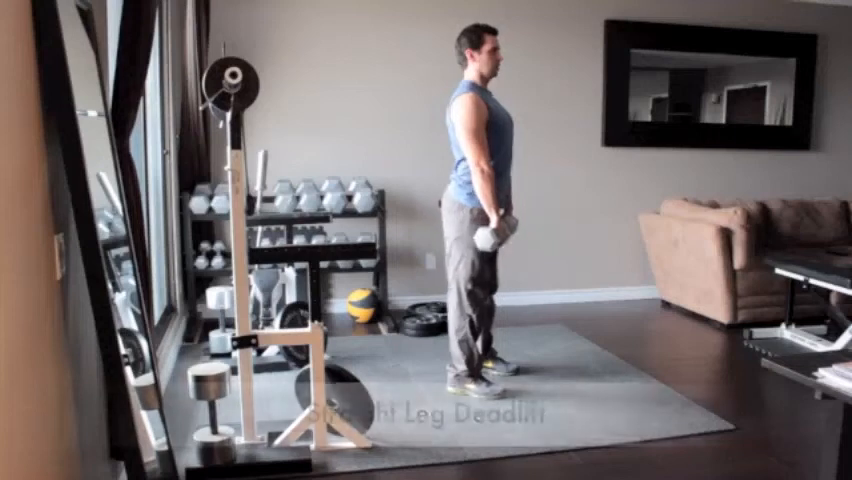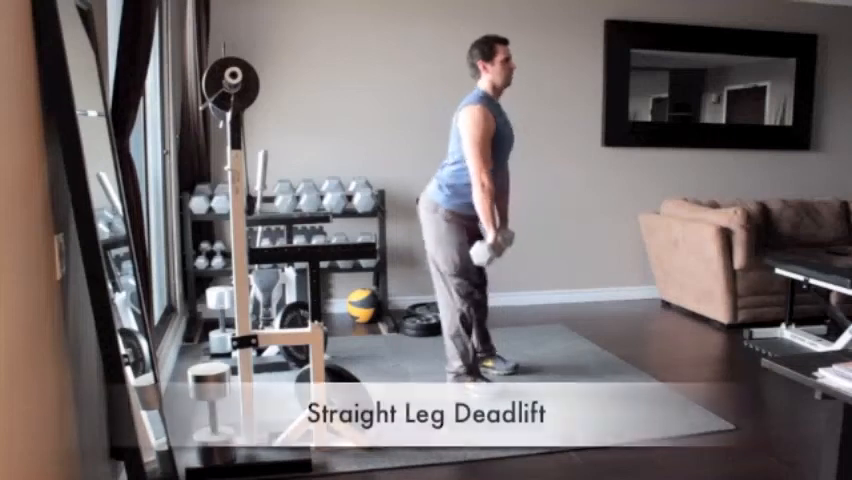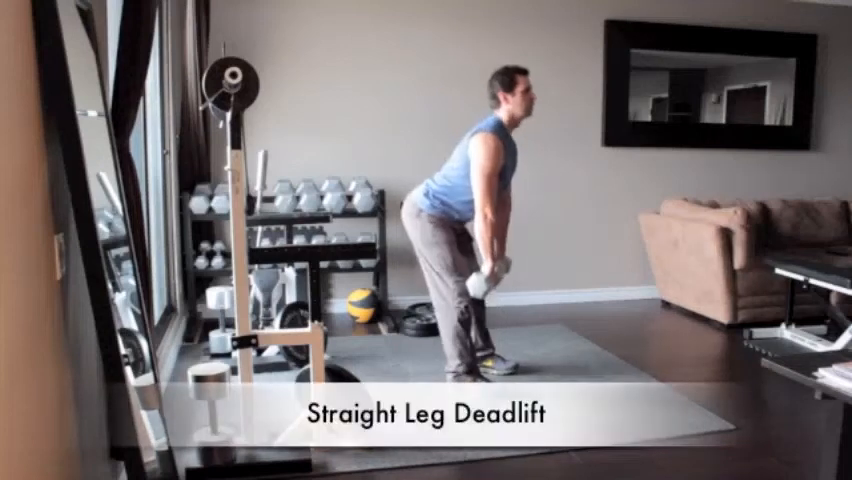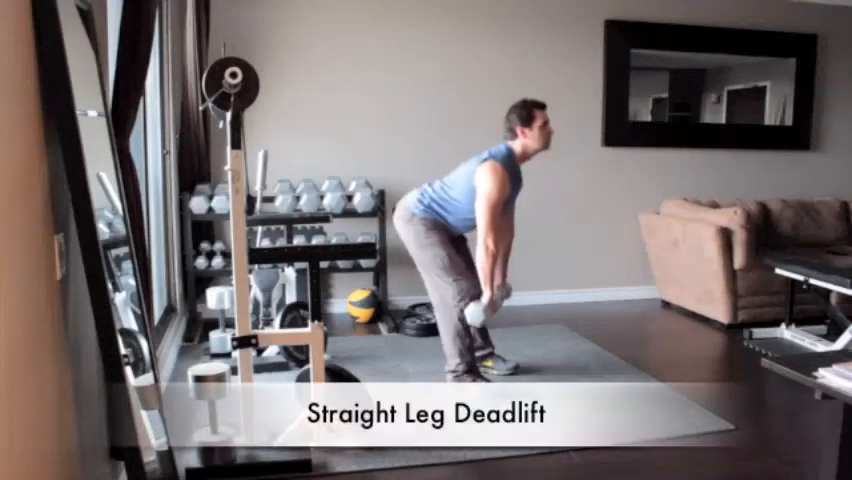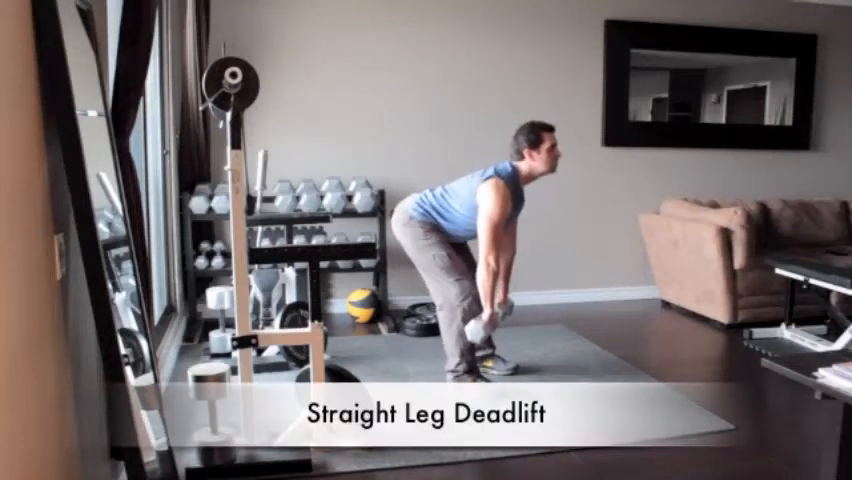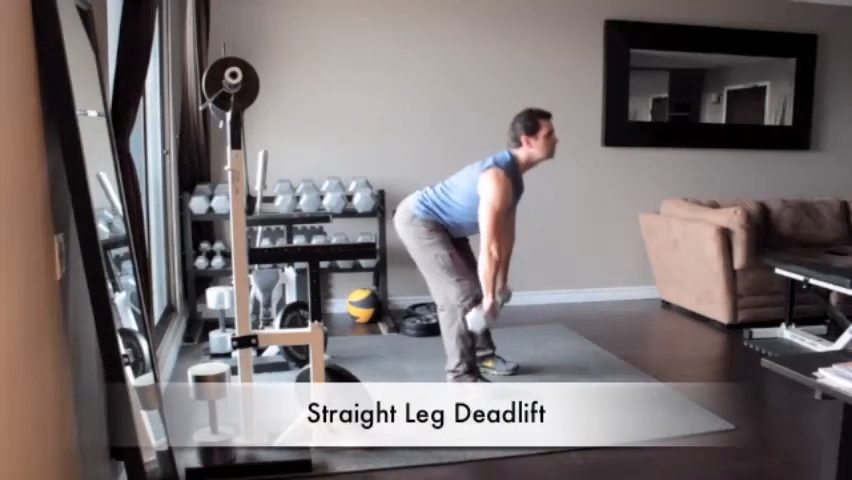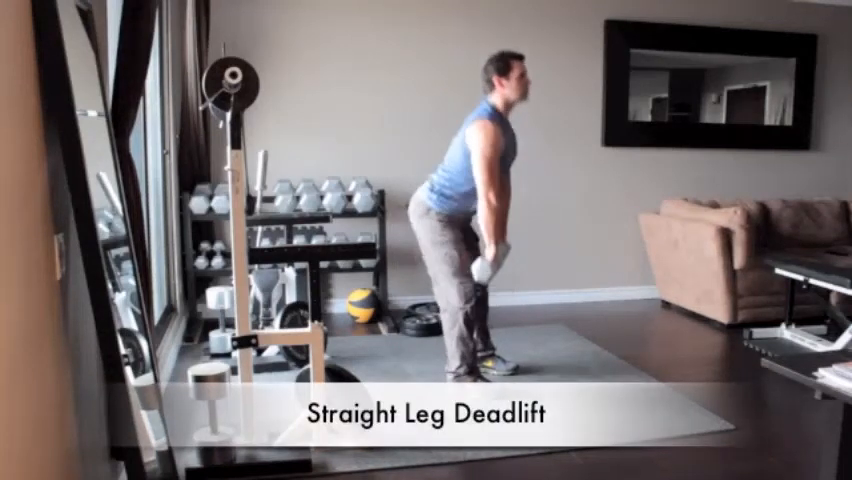
dt=0.3s
person 1, frame 1
left shoulder: (485, 97)
right shoulder: (468, 100)
left elbow: (501, 161)
right elbow: (480, 167)
left wrist: (507, 208)
right wrist: (494, 215)
left hip: (481, 207)
right hip: (468, 208)
left knee: (485, 288)
right knee: (467, 290)
left ankle: (483, 355)
right ankle: (462, 375)
person 1, frame 2
left shoulder: (494, 108)
right shoulder: (477, 111)
left elbow: (500, 172)
right elbow: (480, 180)
left wrist: (503, 222)
right wrist: (491, 230)
left hip: (465, 211)
right hip: (444, 210)
left knee: (475, 286)
right knee: (457, 290)
left ankle: (482, 354)
right ankle: (461, 373)
person 1, frame 3
left shoulder: (505, 138)
right shoulder: (489, 140)
left elbow: (502, 199)
right elbow: (484, 210)
left wrist: (499, 251)
right wrist: (489, 261)
left hip: (448, 217)
right hip: (426, 214)
right knee: (455, 292)
left ankle: (482, 354)
right ankle: (461, 374)
person 1, frame 4
left shoulder: (512, 166)
right shoulder: (496, 170)
left elbow: (505, 227)
right elbow: (486, 241)
left wrist: (500, 277)
right wrist: (488, 290)
left hip: (442, 221)
right hip: (418, 218)
left knee: (472, 287)
right knee: (456, 292)
left ankle: (482, 354)
right ankle: (461, 374)
person 1, frame 5
left shoulder: (515, 185)
right shoulder: (498, 190)
left elbow: (507, 245)
right elbow: (488, 260)
left wrist: (502, 293)
right wrist: (488, 309)
left hip: (438, 224)
right hip: (415, 222)
left knee: (474, 286)
right knee: (459, 293)
left ankle: (483, 355)
right ankle: (461, 375)
person 1, frame 6
left shoulder: (514, 173)
right shoulder: (499, 179)
left elbow: (505, 233)
right elbow: (489, 248)
left wrist: (501, 283)
right wrist: (489, 296)
left hip: (442, 223)
right hip: (418, 221)
left knee: (474, 286)
right knee: (460, 293)
left ankle: (483, 355)
right ankle: (462, 375)
person 1, frame 7
left shoulder: (501, 122)
right shoulder: (486, 127)
left elbow: (502, 185)
right elbow: (487, 196)
left wrist: (501, 238)
right wrist: (491, 247)
left hip: (454, 213)
right hip: (434, 211)
left knee: (475, 286)
right knee: (458, 293)
left ankle: (483, 354)
right ankle: (462, 375)
